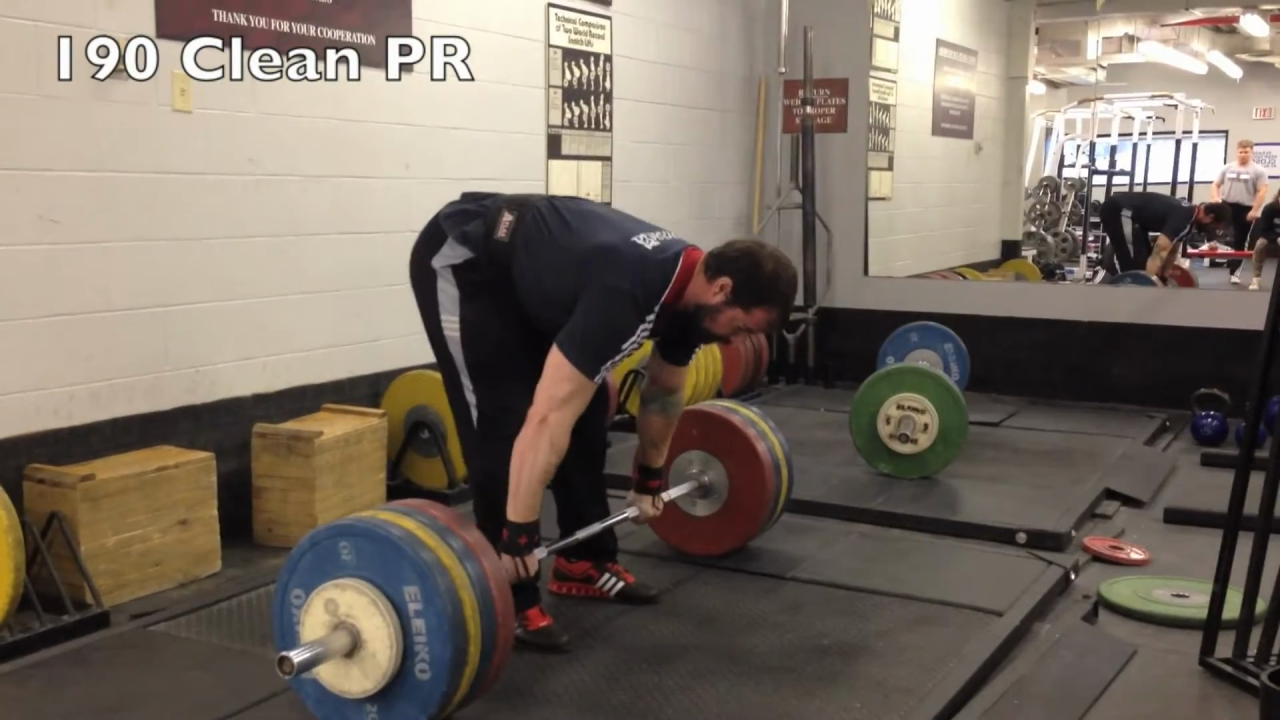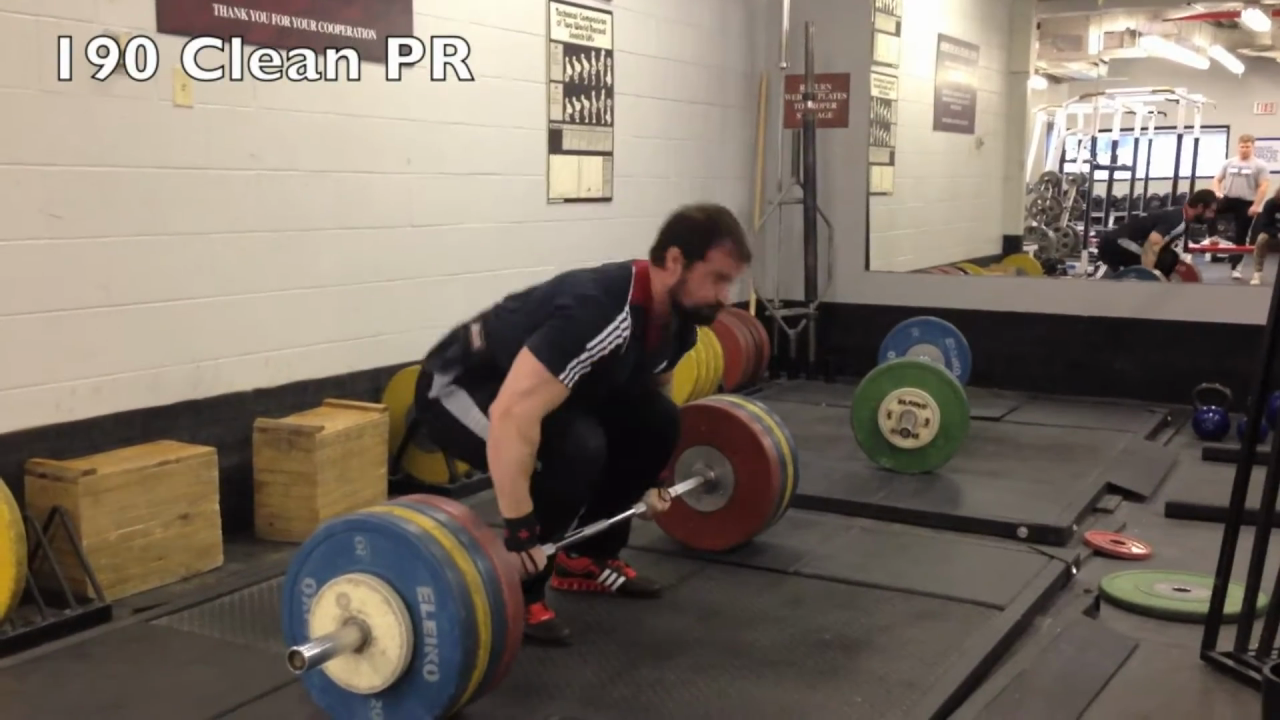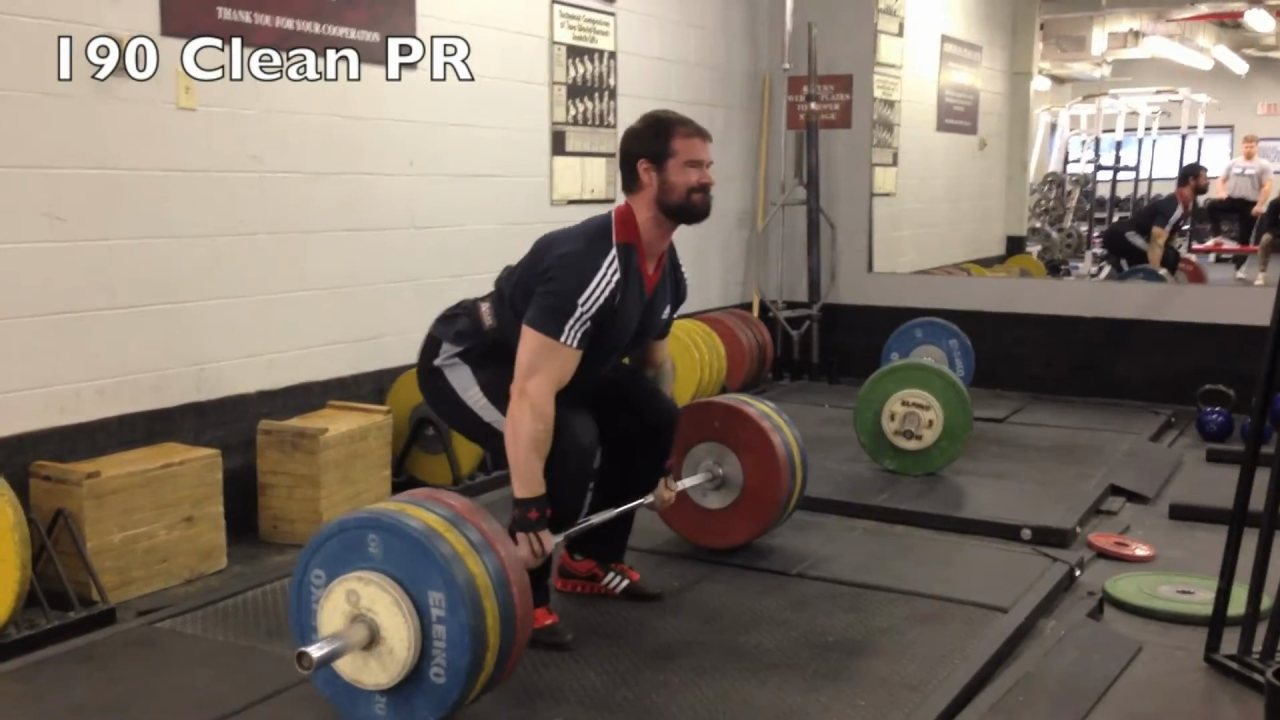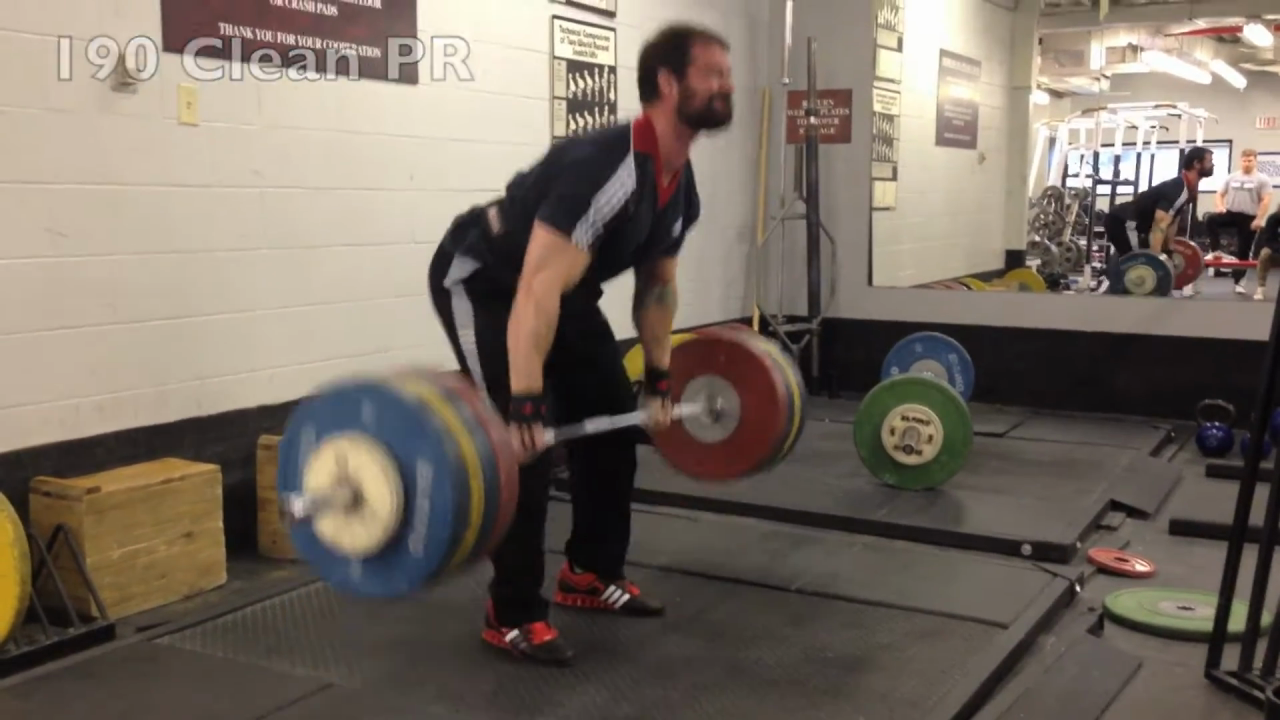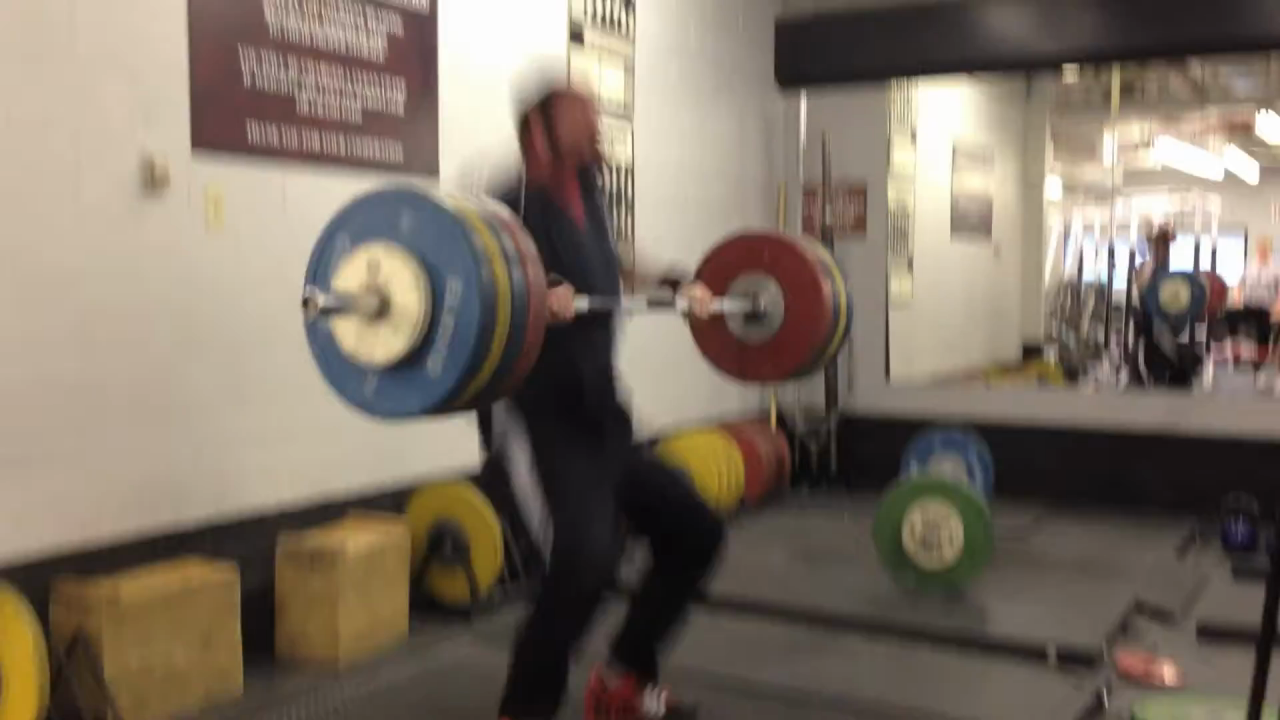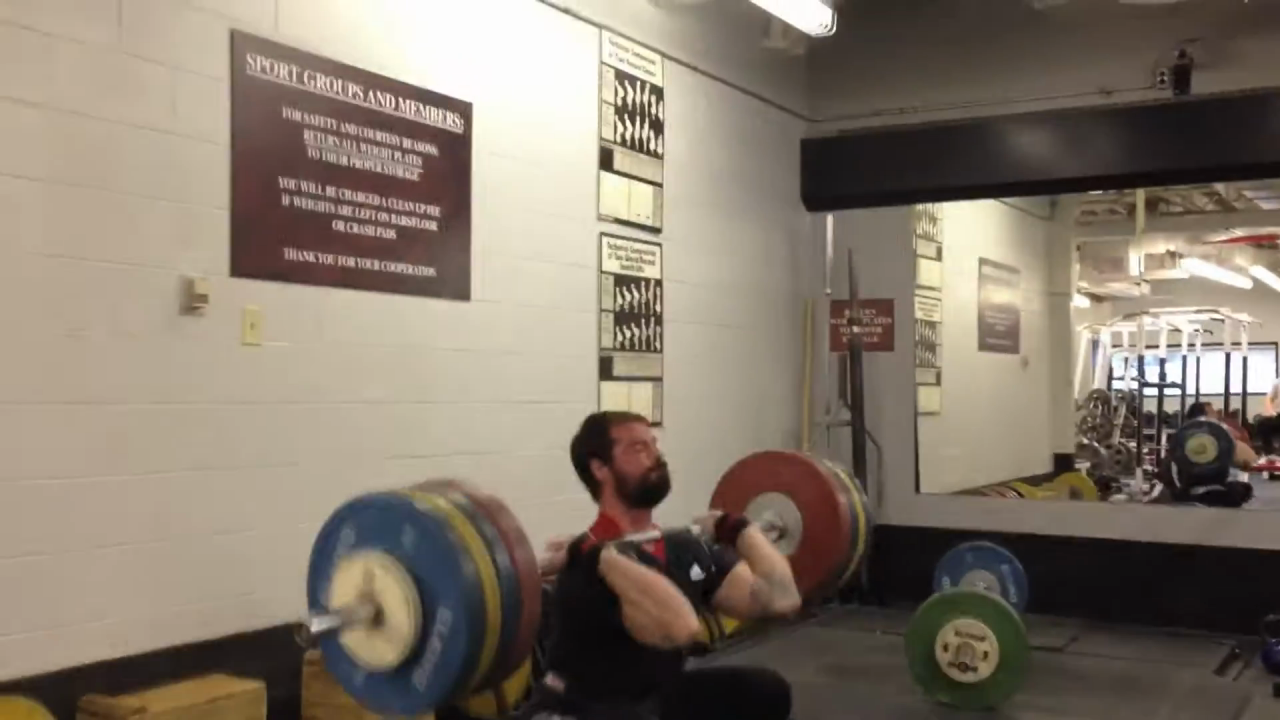
dt=0.5s
person 1, frame 1
left shoulder: (688, 283)
right shoulder: (628, 294)
left elbow: (664, 390)
right elbow: (549, 417)
left wrist: (649, 480)
right wrist: (519, 536)
left hip: (523, 269)
right hip: (462, 260)
left knee: (586, 406)
right knee: (503, 422)
left ankle: (584, 561)
right ankle: (506, 599)
person 1, frame 2
left shoulder: (674, 320)
right shoulder: (596, 313)
left elbow: (653, 390)
right elbow: (512, 416)
left wrist: (651, 477)
right wrist: (519, 532)
right hip: (455, 385)
left knee: (657, 419)
right knee: (578, 446)
left ankle: (588, 556)
person 1, frame 3
left shoulder: (667, 269)
right shoulder: (588, 265)
left elbow: (653, 363)
right elbow: (531, 396)
left wrist: (659, 466)
right wrist: (528, 515)
right hip: (466, 359)
left knee: (654, 417)
right knee: (569, 443)
left ankle: (591, 561)
person 1, frame 4
left shoulder: (681, 188)
right shoulder: (606, 167)
left elbow: (657, 286)
right elbow: (538, 290)
left wrist: (659, 381)
right wrist: (522, 406)
left hip: (563, 284)
right hip: (480, 279)
left knee: (611, 418)
right knee: (523, 442)
left ankle: (591, 571)
right ankle: (512, 616)
person 1, frame 5
left shoulder: (590, 205)
right shoulder: (520, 202)
left wrist: (680, 285)
right wrist: (540, 291)
left hip: (601, 420)
right hip: (538, 420)
left knee: (695, 530)
right knee: (587, 563)
person 1, frame 6
left shoulder: (686, 550)
right shoulder: (592, 569)
left elbow: (781, 599)
right elbow: (681, 627)
left wrist: (736, 528)
right wrist: (601, 558)
left knee: (766, 695)
